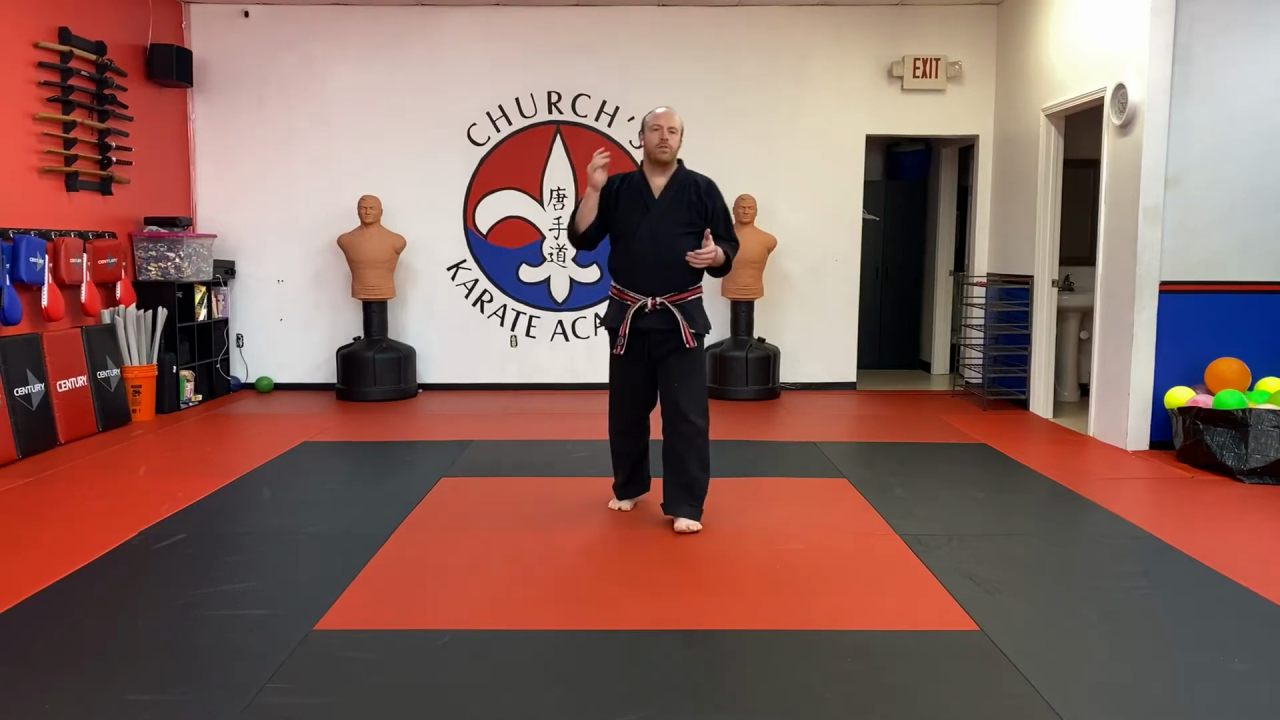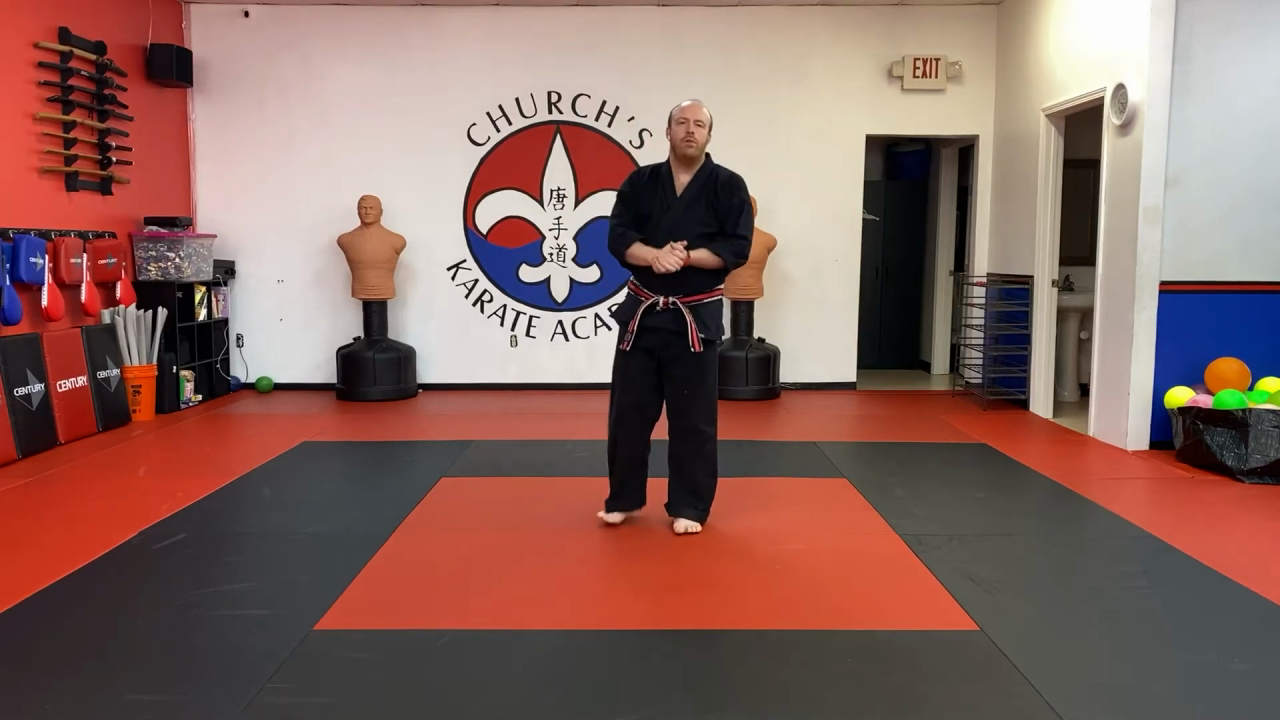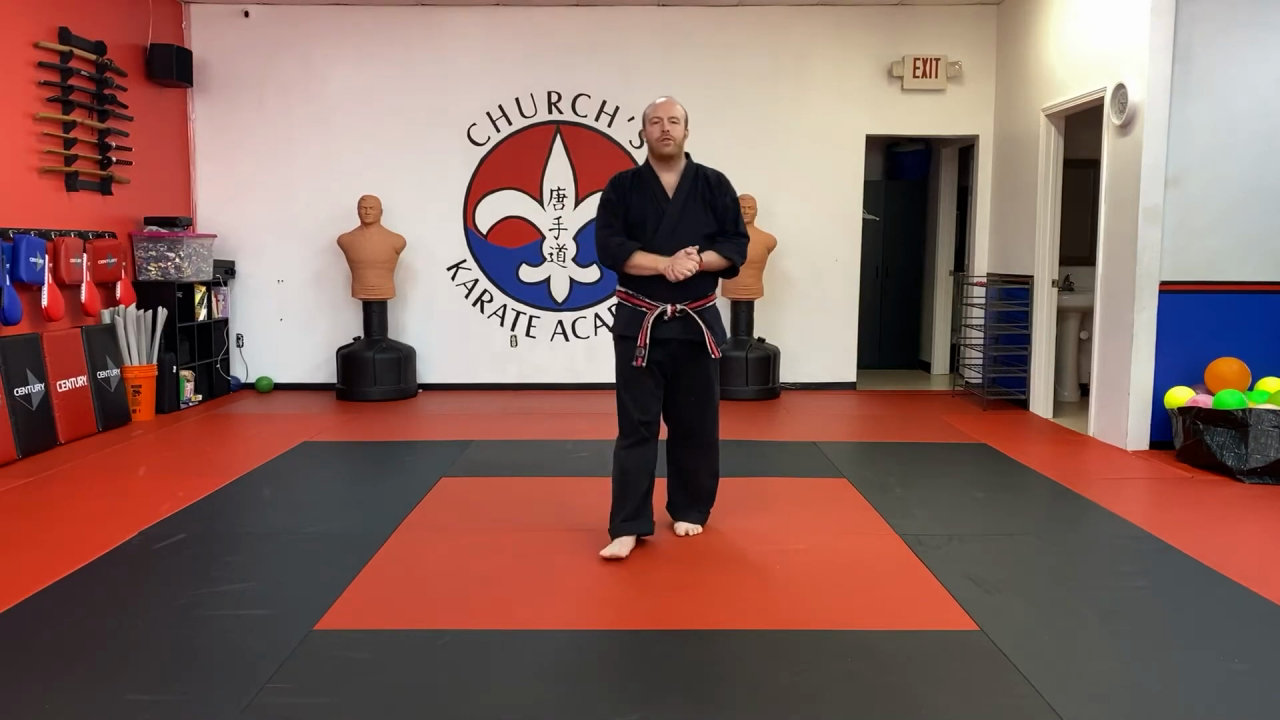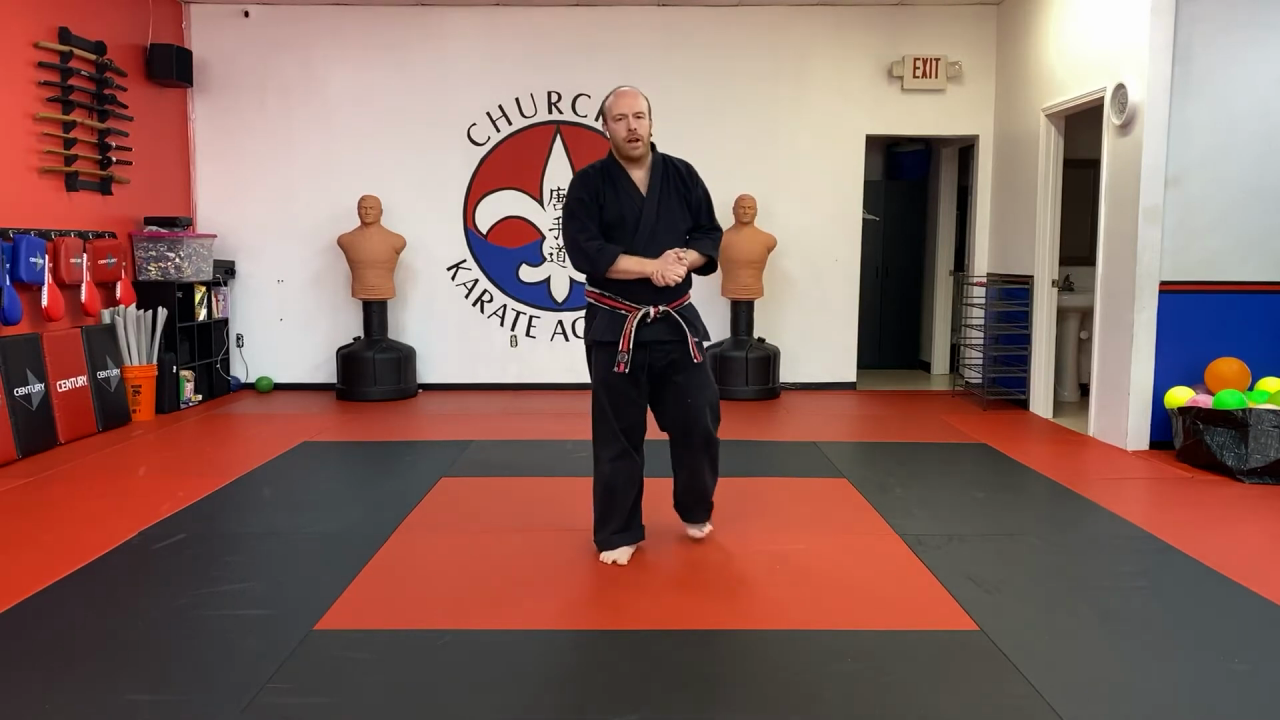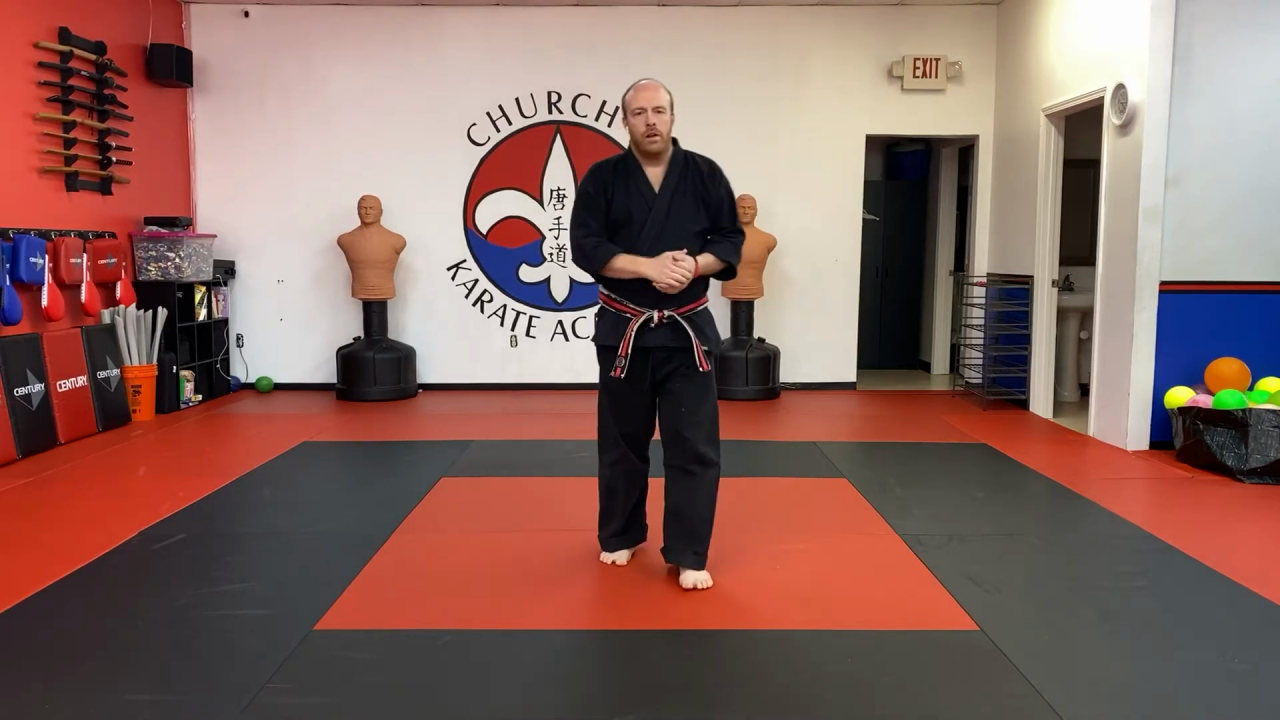
dt=0.5s
person 1, frame 1
left shoulder: (702, 189)
right shoulder: (617, 187)
left elbow: (727, 247)
right elbow: (582, 238)
left wrist: (715, 255)
right wrist: (592, 191)
left hip: (681, 316)
right hip: (629, 315)
left knee: (686, 412)
right knee: (627, 409)
left ankle: (685, 505)
right ankle: (629, 486)
person 1, frame 2
left shoulder: (728, 185)
right shoulder: (640, 182)
left elbow: (736, 248)
right elbow: (619, 238)
left wrist: (686, 257)
right wrist: (656, 256)
left hip: (696, 315)
right hip: (642, 312)
left knee: (693, 417)
right knee: (629, 410)
left ankle: (689, 507)
right ankle: (623, 498)
person 1, frame 3
left shoulder: (714, 185)
right shoulder: (622, 187)
left elbow: (736, 247)
right elbow: (610, 248)
left wrist: (697, 262)
right wrist: (666, 263)
left hip: (696, 323)
right hip: (640, 323)
left knee: (696, 423)
right knee: (636, 425)
left ankle: (690, 509)
right ankle: (628, 526)
person 1, frame 4
left shoulder: (682, 175)
right shoulder: (588, 184)
left elbow: (710, 236)
right elbow: (585, 252)
left wrist: (683, 261)
right wrist: (652, 266)
left hip: (676, 322)
right hip: (615, 325)
left knee: (696, 423)
right knee: (618, 435)
left ankle: (695, 511)
right ankle: (619, 533)
person 1, frame 5
left shoulder: (704, 174)
right shoulder: (602, 177)
left elbow: (731, 240)
right elbow: (586, 248)
left wrist: (696, 265)
right wrist: (648, 266)
left hip: (687, 329)
right hip: (623, 329)
left knee: (693, 444)
right knee: (622, 440)
left ankle: (688, 555)
right ankle: (620, 535)
